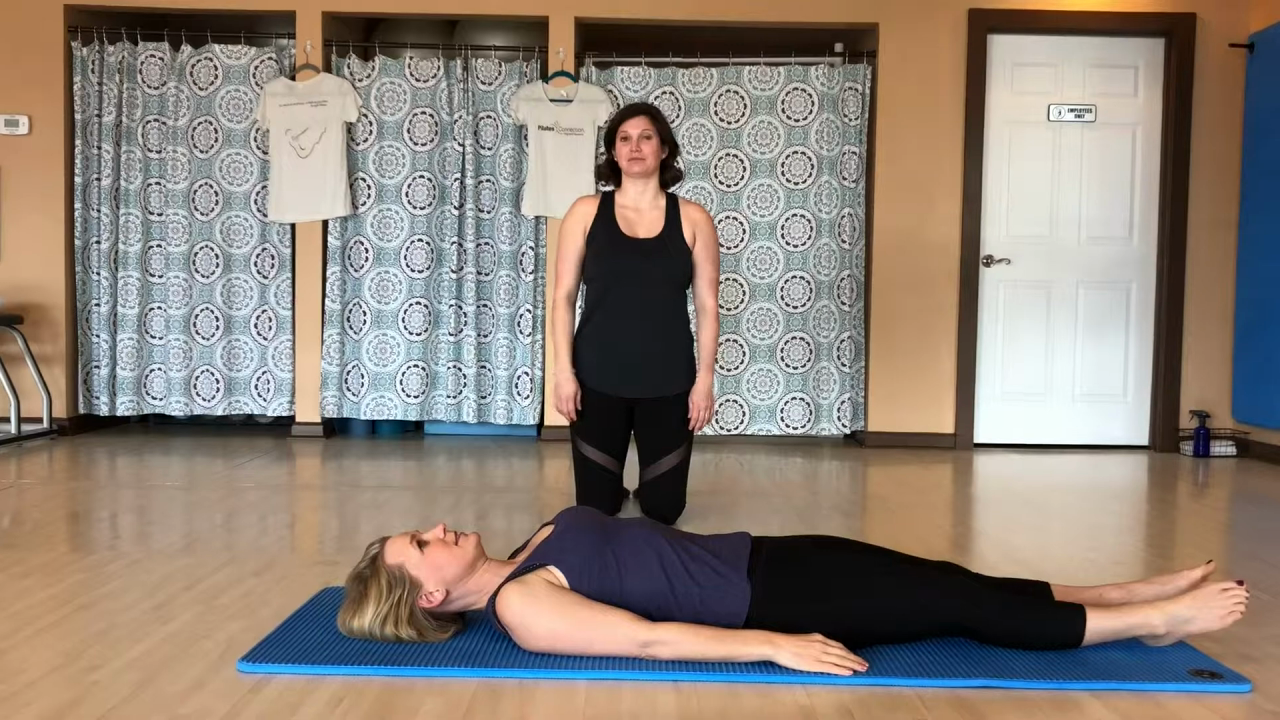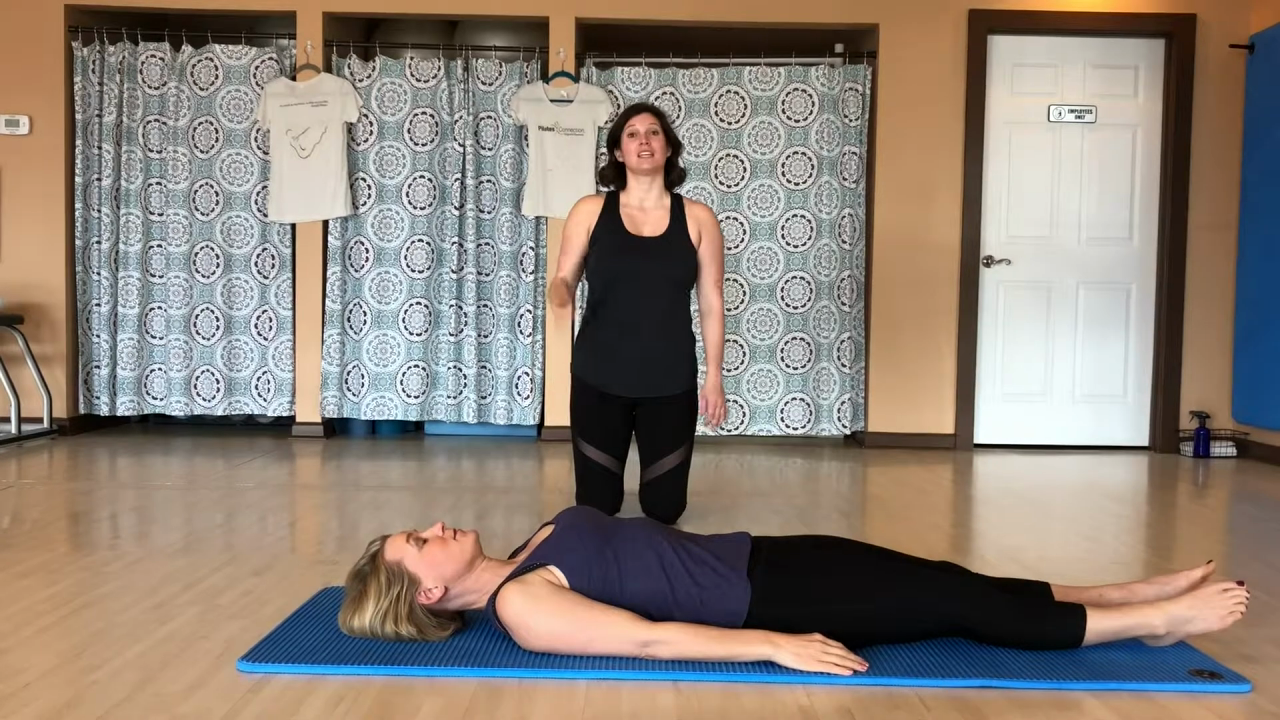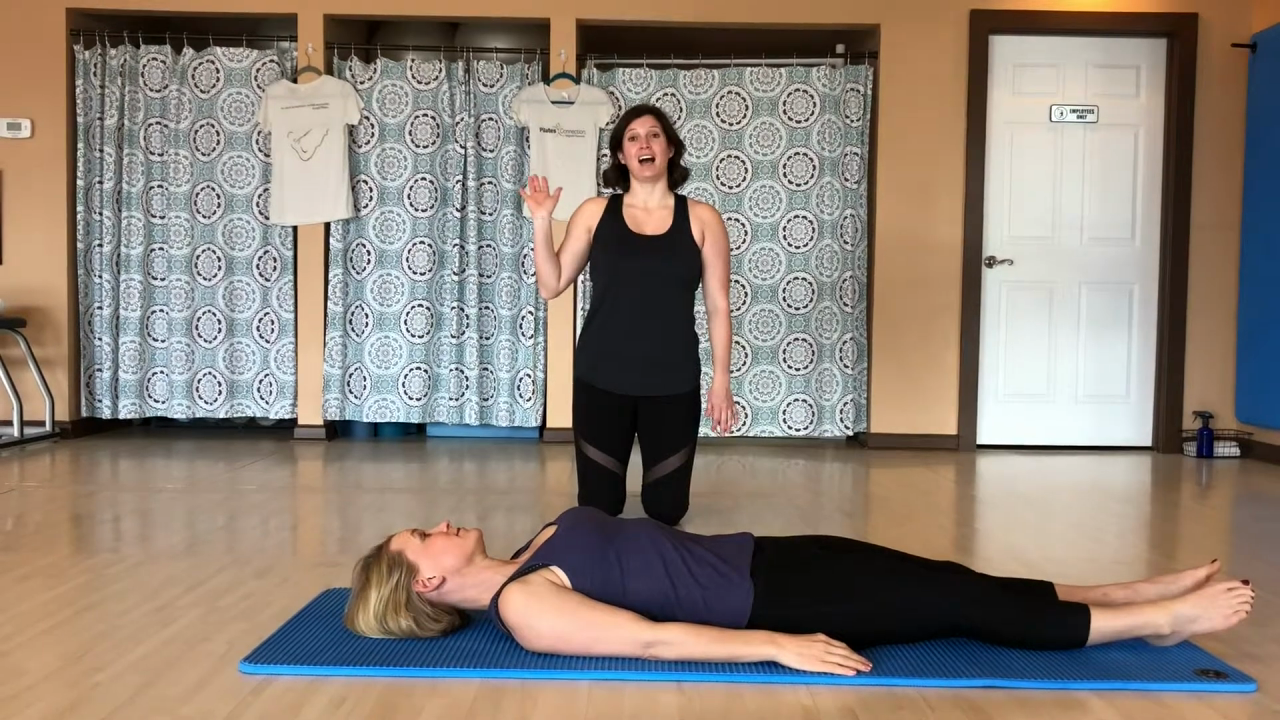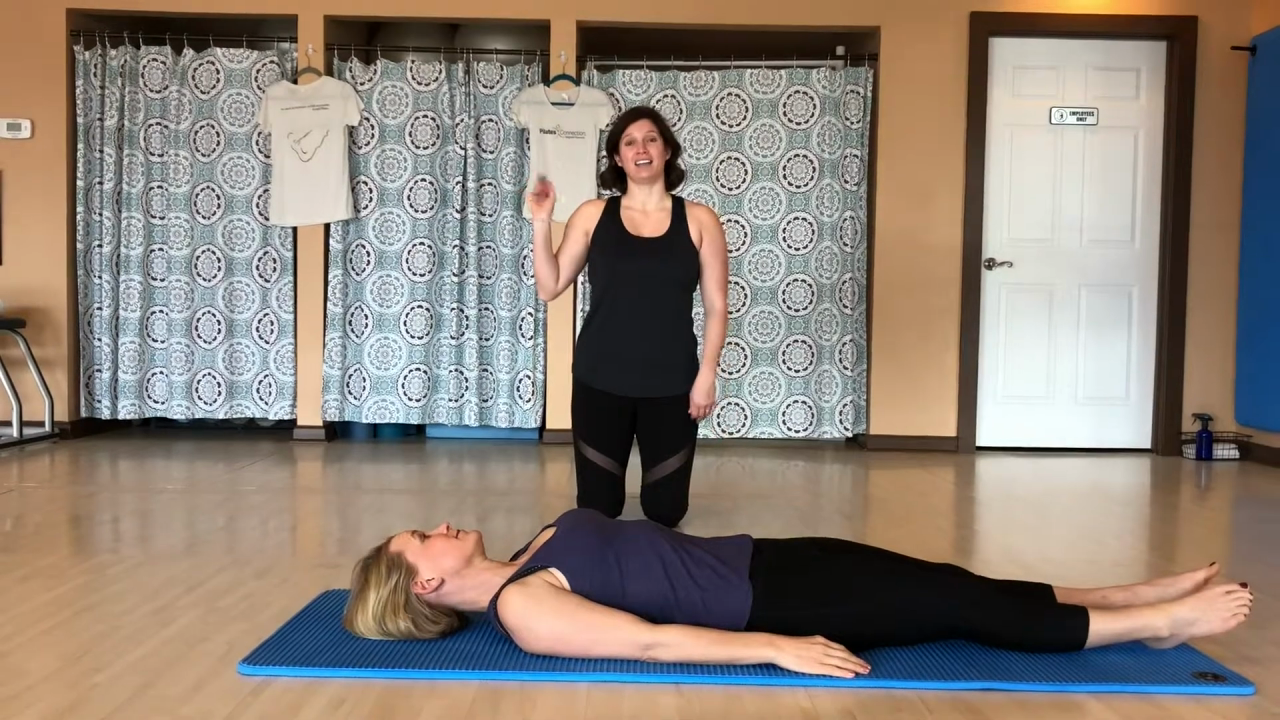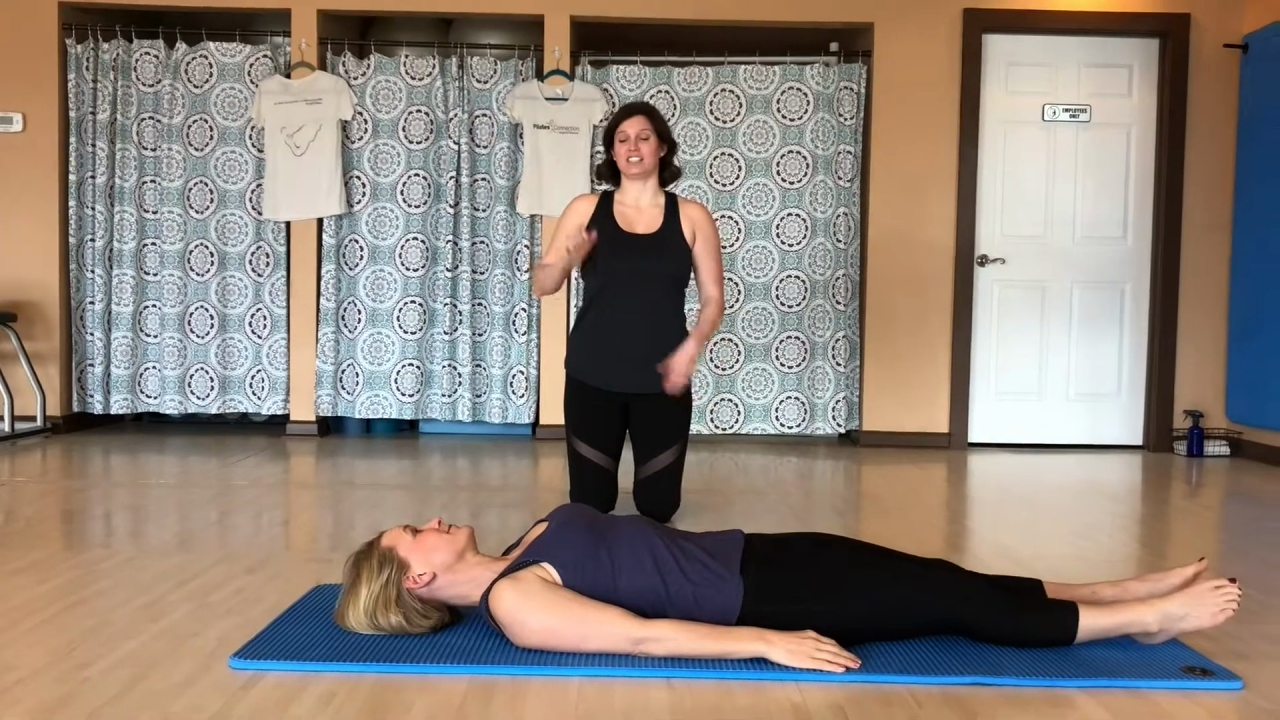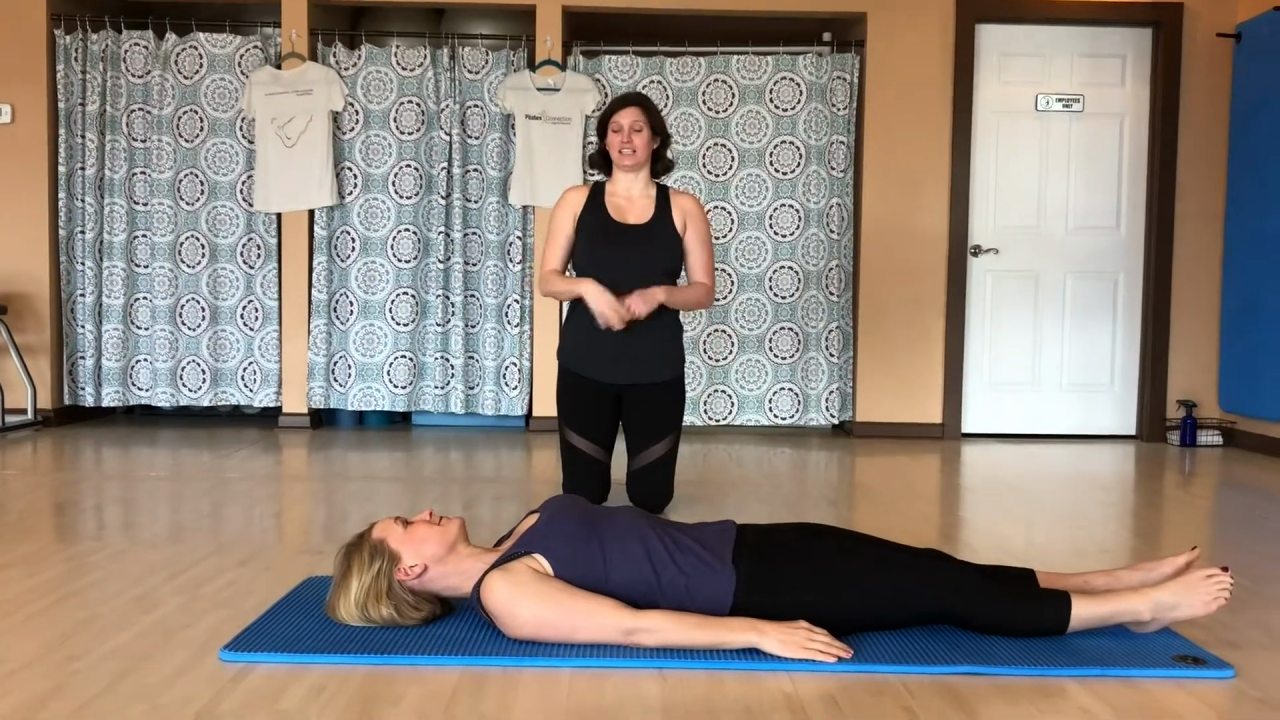
dt=0.4s
person 1, frame 1
left shoulder: (526, 562)
right shoulder: (522, 610)
right elbow: (650, 638)
right wrist: (774, 648)
left hip: (757, 557)
right hip: (755, 600)
left knee: (952, 584)
right knee: (961, 607)
left ankle: (1141, 594)
right ankle: (1155, 621)
person 1, frame 2
left shoulder: (527, 562)
right shoulder: (522, 610)
right elbow: (650, 638)
right wrist: (775, 647)
left hip: (758, 556)
right hip: (757, 600)
left knee: (951, 583)
right knee: (963, 608)
left ankle: (1144, 594)
right ankle: (1156, 620)
person 1, frame 3
left shoulder: (528, 562)
right shoulder: (524, 609)
right elbow: (653, 638)
right wrist: (778, 646)
left hip: (760, 557)
right hip: (758, 602)
left knee: (953, 582)
right knee: (963, 608)
left ankle: (1147, 594)
right ankle: (1162, 620)
person 1, frame 4
left shoulder: (527, 564)
right shoulder: (524, 612)
right elbow: (651, 640)
right wrist: (777, 650)
left hip: (760, 558)
right hip: (759, 602)
left knee: (953, 584)
right knee: (966, 610)
left ankle: (1146, 597)
right ankle: (1159, 622)
person 1, frame 5
left shoulder: (518, 560)
right shoulder: (515, 606)
right elbow: (643, 635)
right wrist: (770, 643)
left hip: (750, 555)
right hip: (749, 599)
left knee: (943, 580)
right knee: (956, 607)
left ankle: (1136, 592)
right ankle: (1151, 619)
person 1, frame 6
left shoulder: (513, 549)
right shoulder: (507, 598)
right elbow: (637, 626)
right wrist: (763, 634)
left hip: (743, 545)
right hip: (742, 589)
left knee: (937, 570)
right knee: (949, 598)
left ankle: (1131, 581)
right ankle: (1140, 607)
person 2, frame 1
left shoulder: (693, 218)
right shoulder: (586, 212)
left elbow: (707, 305)
right elbow: (563, 296)
left wrist: (704, 379)
right wrist: (563, 369)
left hip: (668, 383)
right hip: (598, 380)
left knee: (664, 509)
right knee: (596, 507)
left ankle: (647, 493)
right ankle: (615, 493)
person 2, frame 2
left shoulder: (698, 218)
right shoulder: (591, 211)
left elbow: (712, 303)
right elbow: (563, 280)
left wrist: (714, 376)
right wrist: (558, 292)
left hip: (671, 383)
right hip: (599, 378)
left knee: (665, 508)
right knee: (596, 506)
left ankle: (654, 520)
person 2, frame 3
left shoulder: (701, 218)
right shoulder: (595, 212)
left elbow: (717, 304)
right elbow: (551, 286)
left wrist: (720, 379)
right wrist: (541, 221)
left hip: (673, 383)
right hip: (601, 379)
left knee: (667, 509)
right knee: (598, 506)
person 2, frame 4
left shoulder: (699, 219)
right shoulder: (592, 214)
left elbow: (716, 305)
right elbow: (549, 287)
left wrist: (707, 374)
right wrist: (541, 223)
left hip: (672, 383)
right hip: (600, 380)
left knee: (665, 511)
right knee: (597, 507)
person 2, frame 5
left shoulder: (692, 216)
right shoulder: (585, 209)
left elbow: (712, 298)
right elbow: (543, 285)
left wrist: (693, 345)
right wrist: (566, 259)
left hip: (662, 379)
right hip: (593, 376)
left knee: (658, 506)
right knee: (590, 502)
person 2, frame 6
left shoulder: (683, 207)
right shoulder: (576, 200)
left elbow: (704, 291)
right elbow: (547, 280)
left wrist: (659, 295)
right wrist: (586, 287)
left hip: (657, 371)
right hip: (585, 368)
left knee: (651, 497)
right knee: (583, 494)
